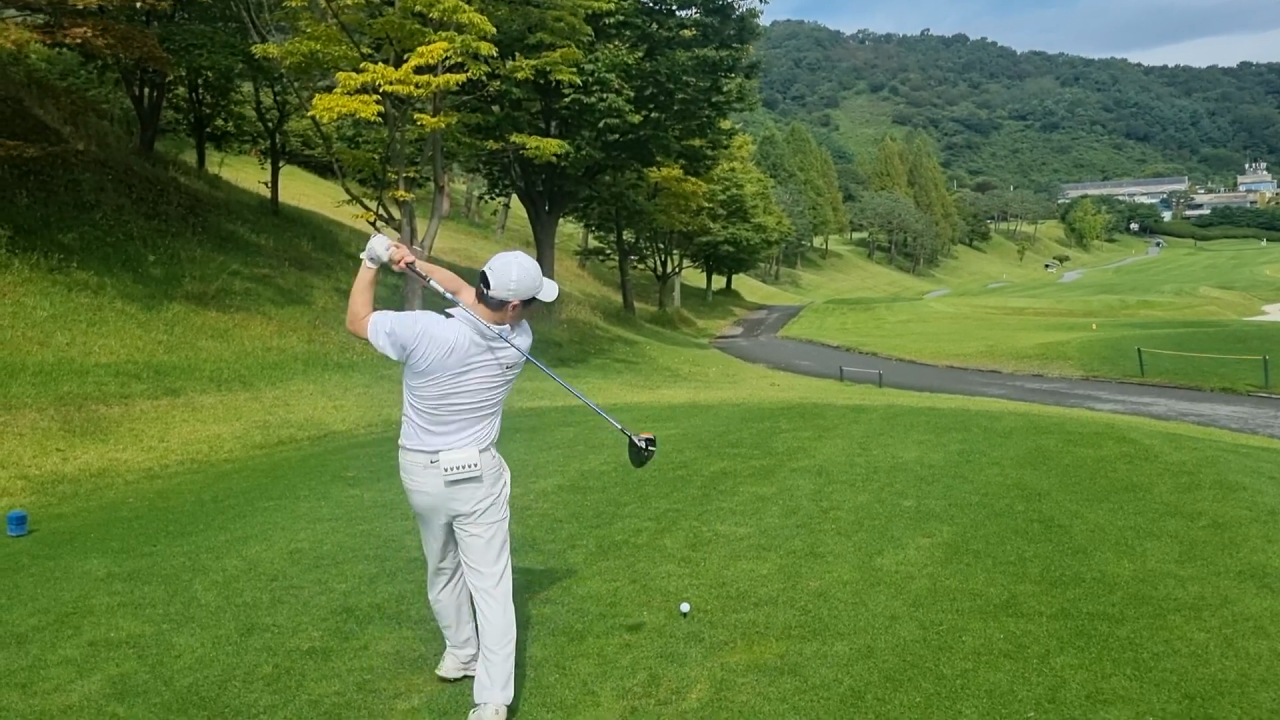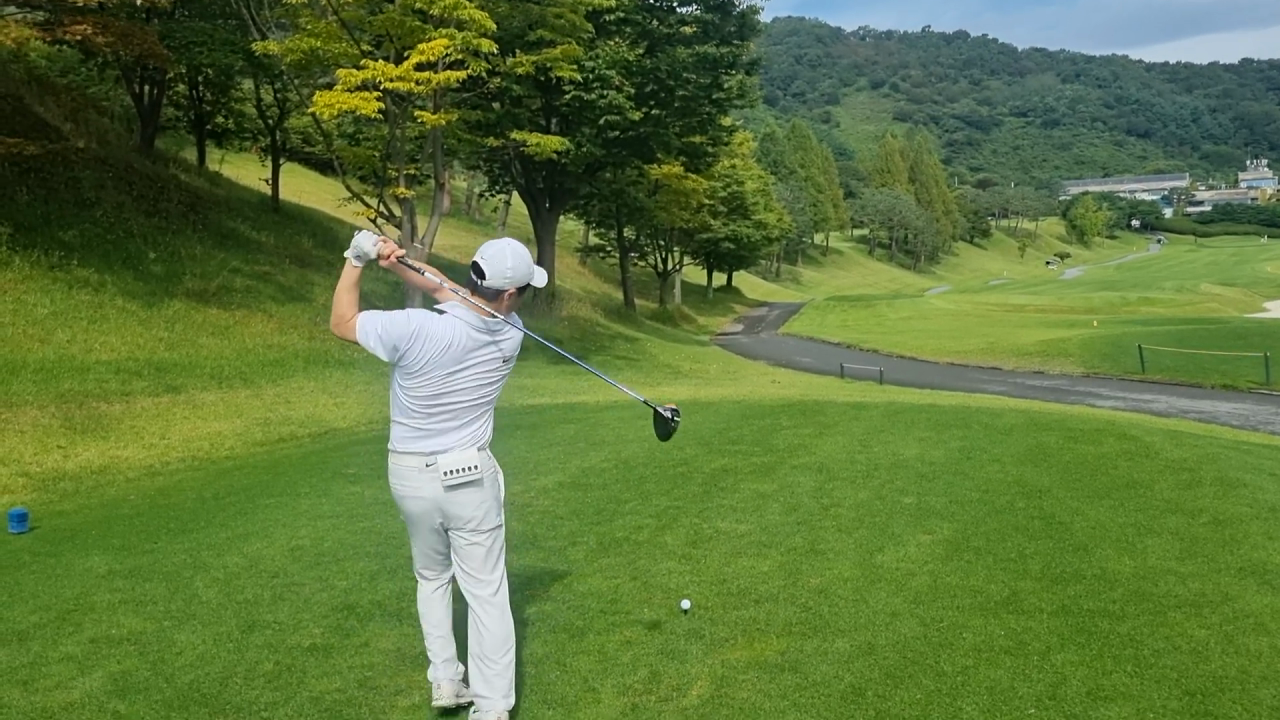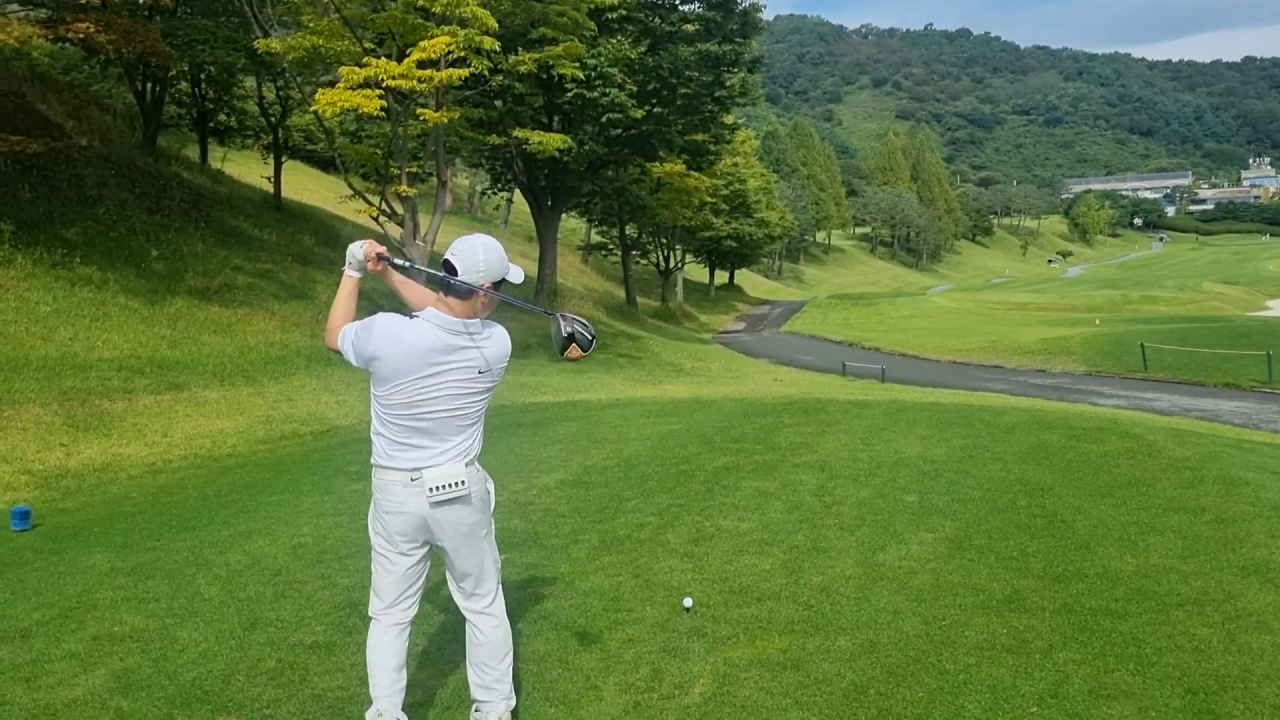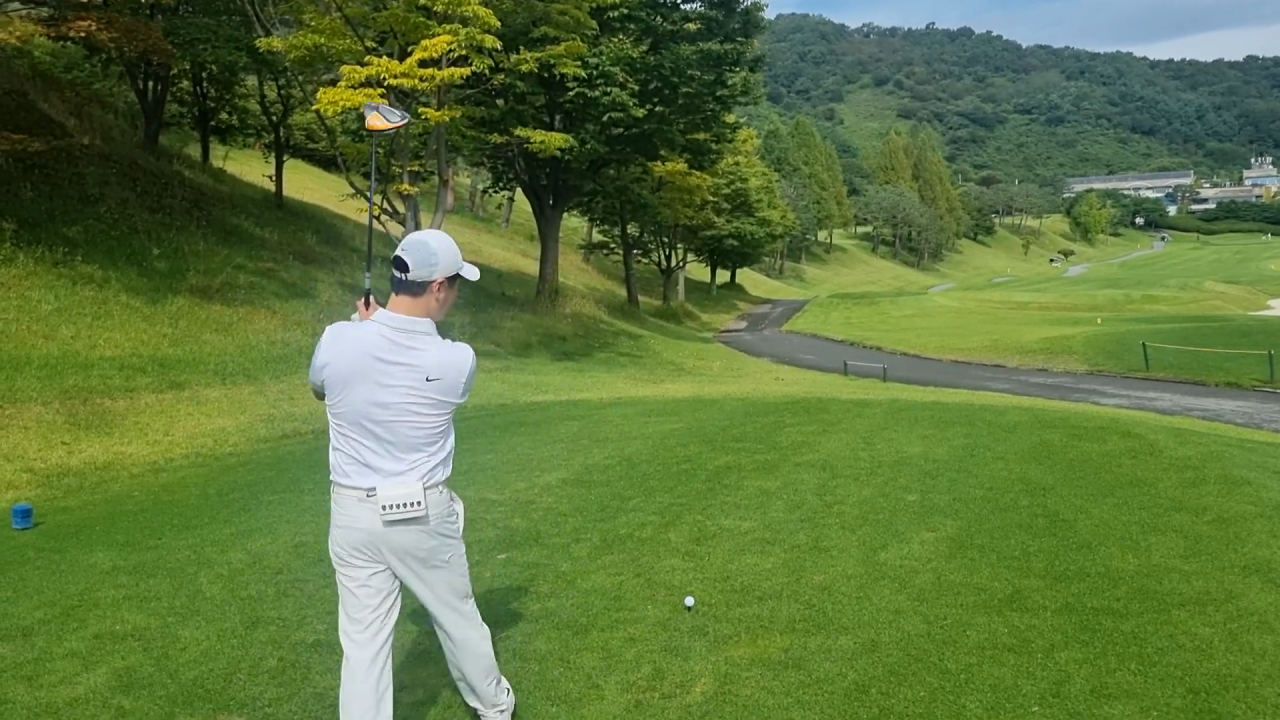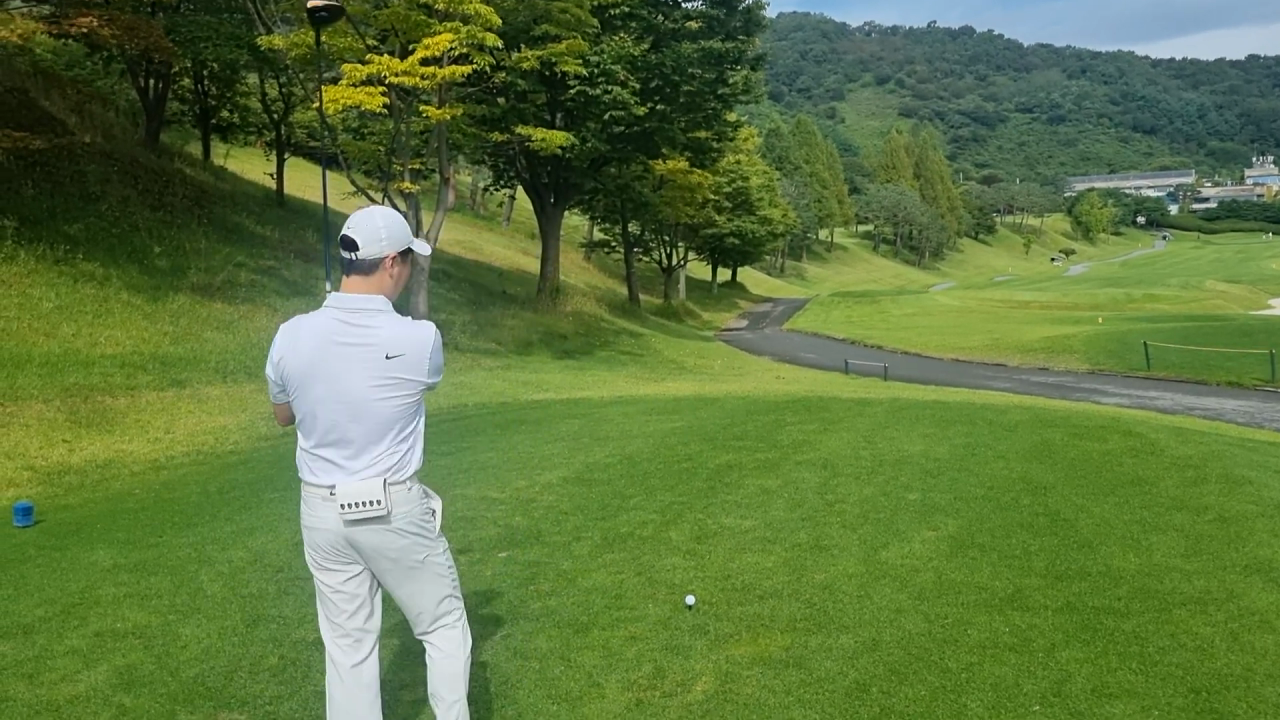
dt=0.2s
person 1, frame 1
left shoulder: (423, 331)
right shoulder: (518, 341)
left elbow: (356, 321)
right elbow: (464, 290)
left wrist: (372, 260)
right wrist: (415, 261)
left hip: (421, 472)
right hip: (477, 473)
left knee: (444, 569)
right knee: (491, 583)
left ankle: (460, 655)
person 1, frame 2
left shoulder: (415, 330)
right shoulder: (509, 336)
left elbow: (341, 324)
right elbow: (453, 296)
left wrist: (357, 258)
right wrist: (399, 263)
left hip: (411, 476)
right hip: (471, 478)
left knee: (431, 578)
right knee: (487, 592)
left ankle: (446, 676)
person 1, frame 3
left shoulder: (385, 333)
right shoulder: (495, 345)
left elbow: (334, 337)
right elbow: (436, 318)
left wrist: (354, 268)
right wrist: (390, 273)
left hip: (395, 495)
right hip: (459, 495)
left knee: (390, 609)
right knee: (481, 602)
person 1, frame 4
left shoulder: (336, 342)
right shoulder: (457, 360)
right wrist: (379, 323)
left hip: (352, 514)
right hip: (422, 514)
left knee: (363, 642)
right knee: (458, 619)
person 1, frame 5
left shoulder: (291, 337)
right shoulder: (420, 338)
left hip: (321, 512)
right hip: (395, 510)
left knee: (348, 649)
right knee: (445, 624)
